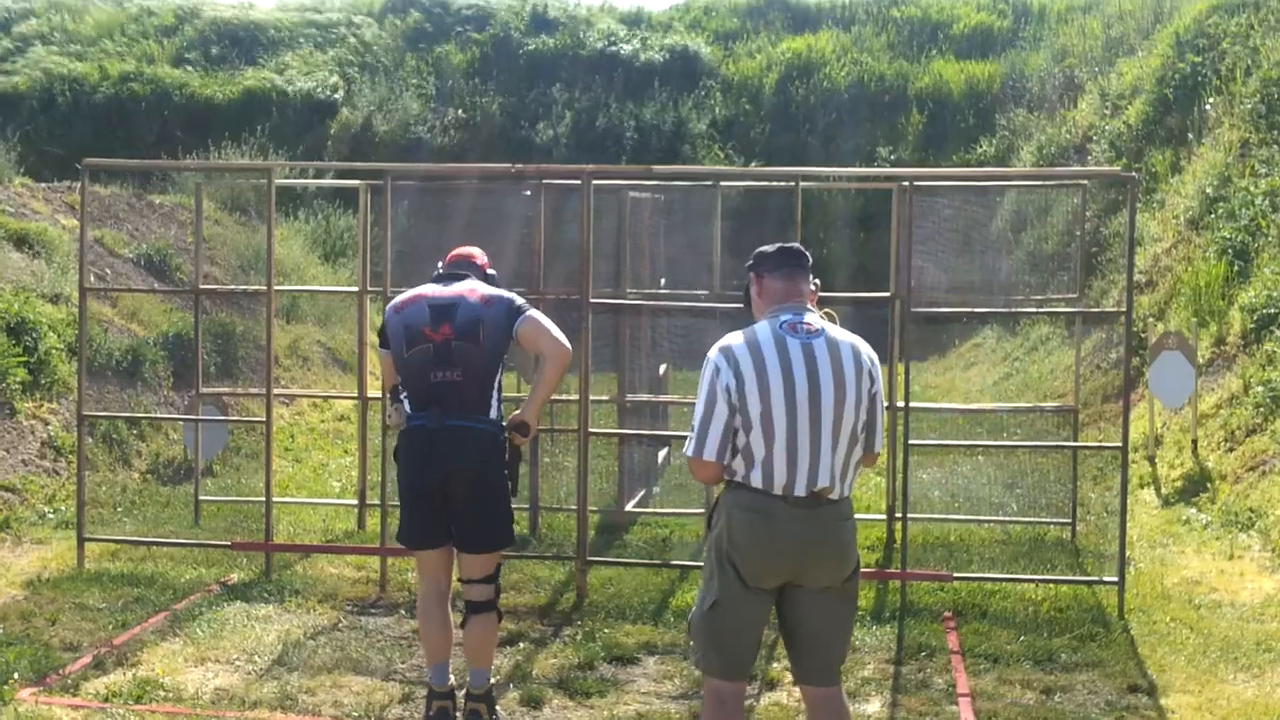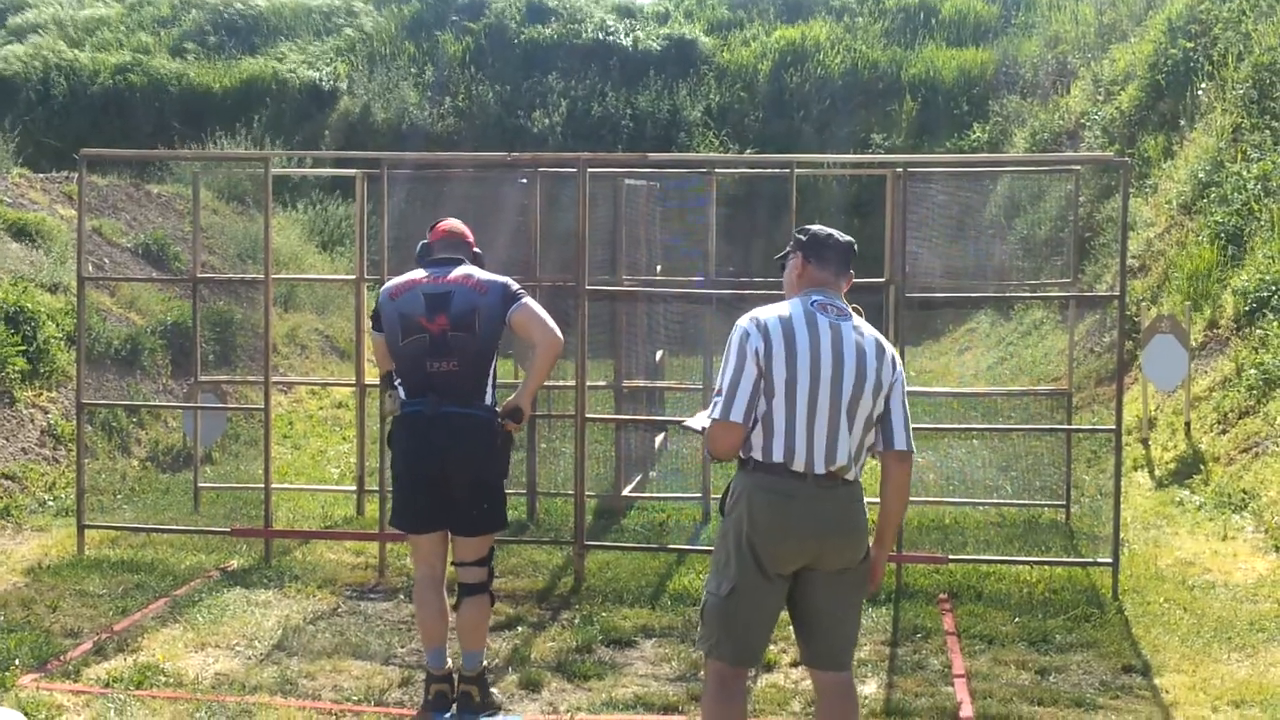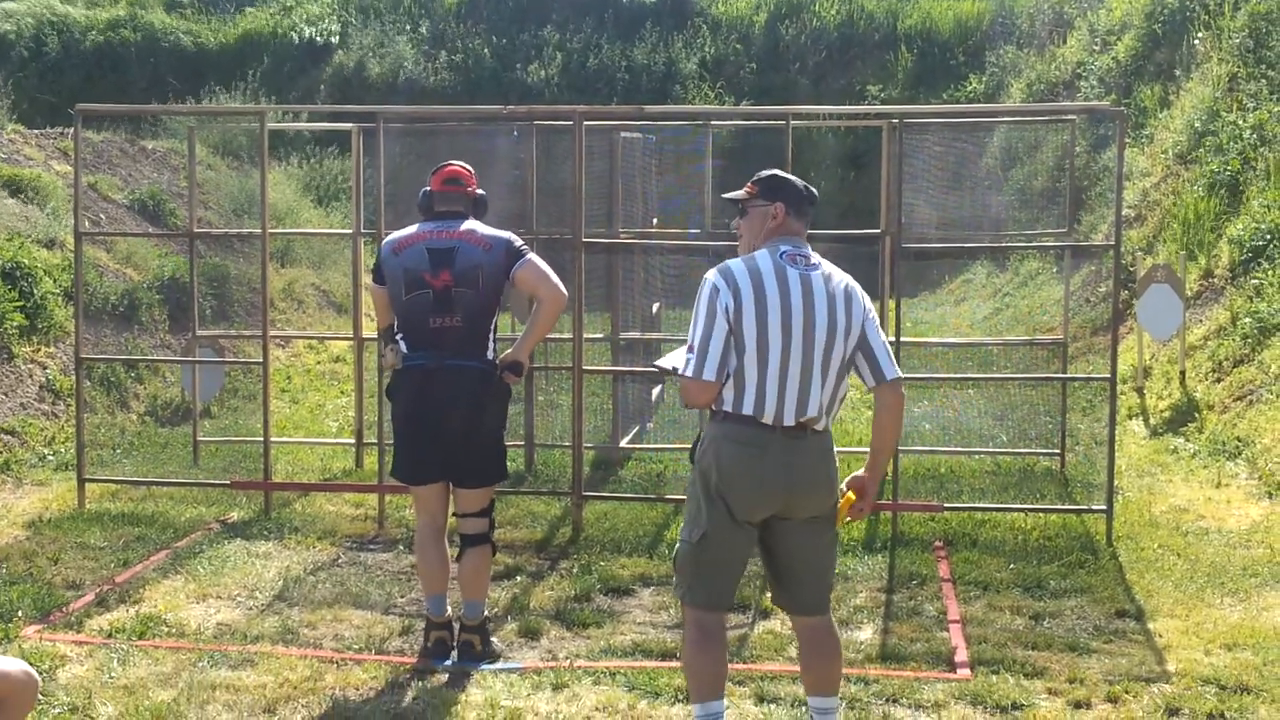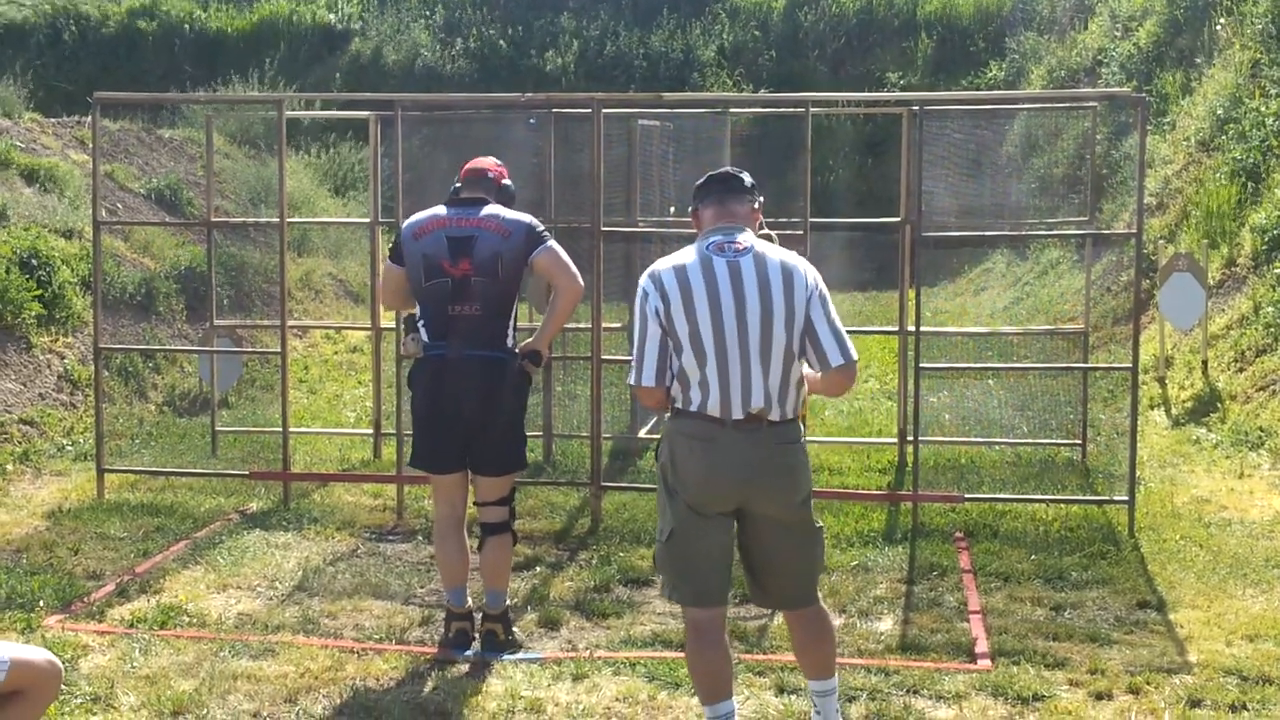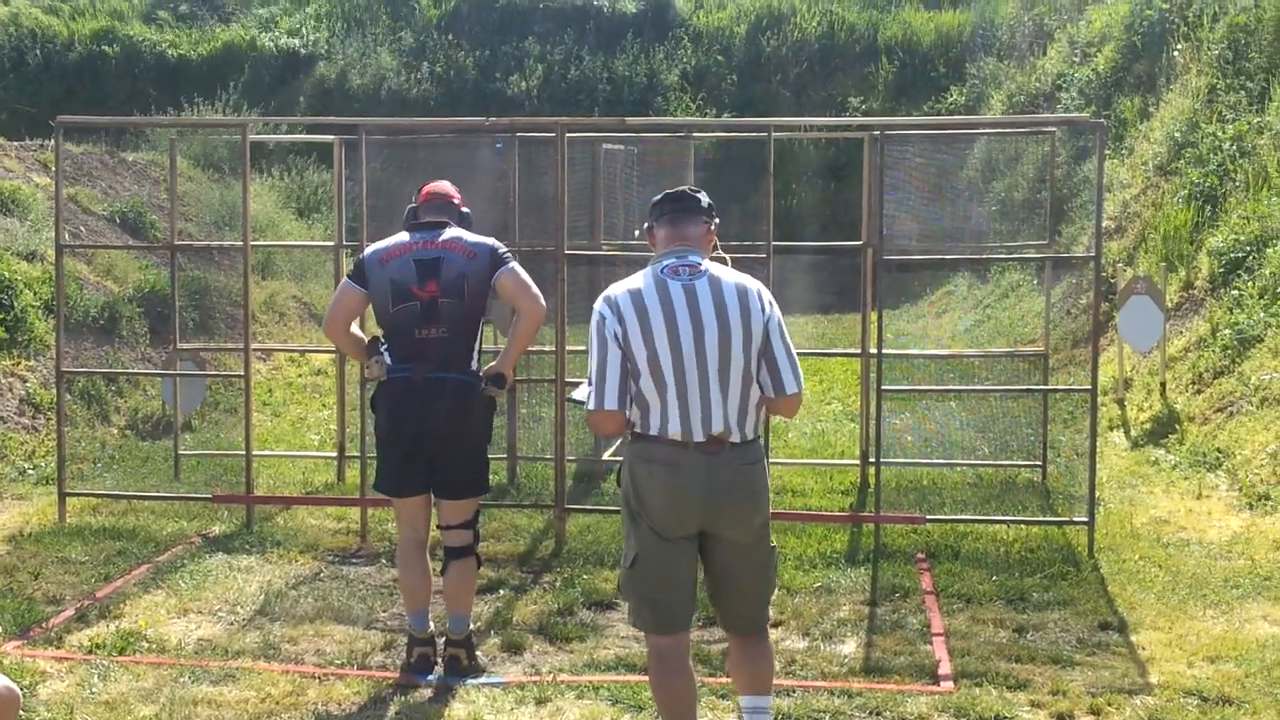
dt=1s
person 1, frame 1
left shoulder: (731, 353)
right shoulder: (860, 354)
left elbow: (705, 468)
right elbow: (869, 455)
left hip: (751, 524)
right hip: (828, 528)
left knee: (724, 679)
person 1, frame 2
left shoulder: (759, 326)
right shoulder: (879, 350)
left elbow: (723, 440)
right elbow: (898, 463)
left wrist: (714, 441)
right wrist: (881, 548)
left hip: (766, 504)
right hip: (841, 512)
left knee: (727, 664)
right knee: (833, 668)
person 1, frame 3
left shoulder: (728, 279)
right shoulder: (846, 291)
left elbow: (699, 391)
right elbow: (890, 392)
left wrist: (683, 387)
right wrist: (873, 474)
left hip: (735, 456)
right hip: (810, 460)
left knee: (703, 611)
right knee: (812, 613)
person 1, frame 4
left shoulder: (661, 278)
right shoulder: (795, 271)
left elbow: (650, 394)
right elbow: (841, 374)
left hip: (697, 451)
right hip: (777, 450)
left knee: (703, 610)
right knee: (801, 598)
person 1, frame 5
left shoulder: (617, 303)
right shoulder: (751, 294)
left elbow: (606, 421)
right elbow: (788, 402)
left hip: (659, 475)
right hip: (738, 472)
left knee: (666, 635)
right knee: (748, 623)
person 2, frame 1
left shoulder: (399, 308)
right shoulder: (499, 301)
left elbow: (390, 382)
right elbow: (558, 349)
right wrist: (531, 412)
left hip: (418, 450)
right hip: (477, 449)
left knee: (432, 582)
right knee: (481, 583)
person 2, frame 2
left shoulder: (391, 292)
right shoulder: (495, 287)
left elbow: (384, 365)
right elbow: (550, 338)
right wrist: (523, 398)
left hip: (414, 436)
right hip: (473, 435)
left knee: (427, 569)
right knee: (474, 567)
person 2, frame 3
left shoulder: (393, 246)
right shoulder: (498, 243)
left elbow: (383, 317)
right elbow: (554, 294)
right wrist: (520, 353)
left hip: (415, 390)
right hip: (474, 389)
left knee: (428, 519)
right knee: (475, 519)
left ankle: (437, 629)
right ankle: (473, 632)
person 2, frame 4
left shoulder: (414, 228)
right shoulder: (519, 226)
left elbow: (391, 298)
right elbow: (571, 284)
right wrist: (540, 343)
left hip: (435, 377)
right hip: (495, 377)
left knee: (447, 508)
right knee: (496, 508)
left ankle: (457, 619)
right ankle: (495, 621)
person 2, frame 5
left shoulder: (377, 255)
right shoulder: (482, 249)
left elbow: (334, 323)
right elbow: (533, 306)
right wrist: (503, 367)
left hip: (400, 401)
right hip: (460, 400)
left knee: (411, 532)
right knee: (460, 532)
left ankle: (420, 644)
right ankle: (459, 646)
